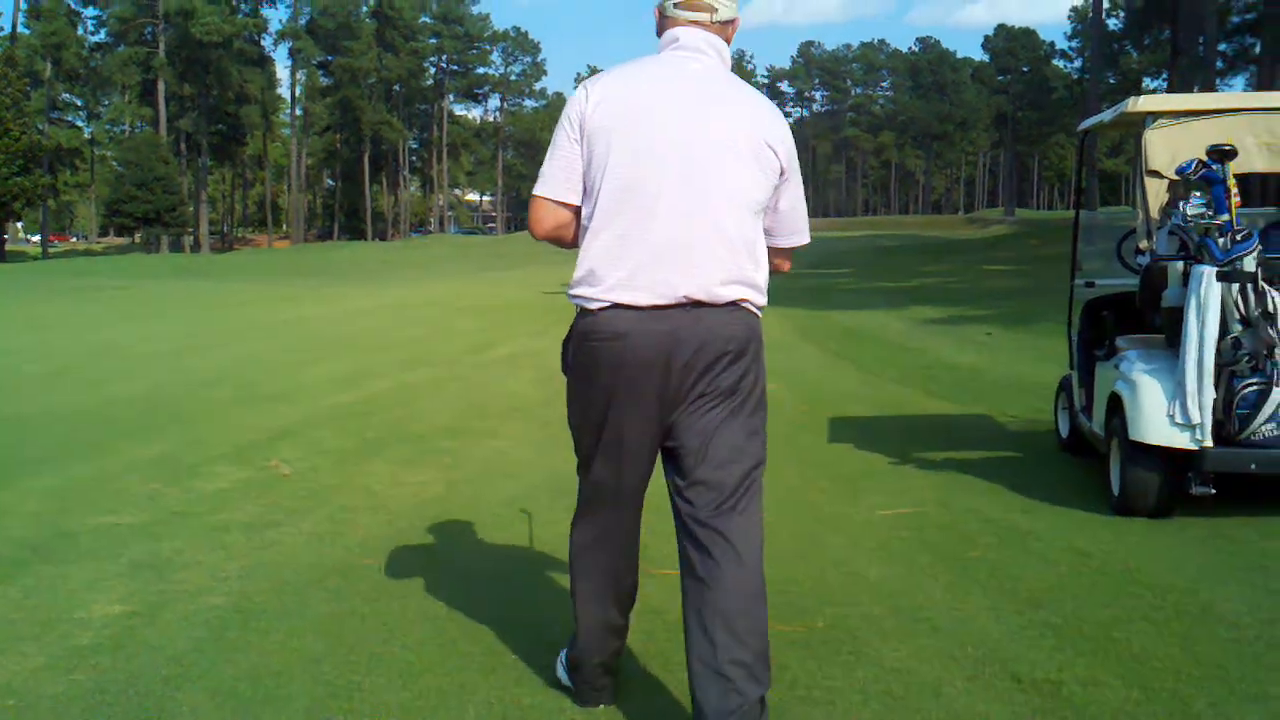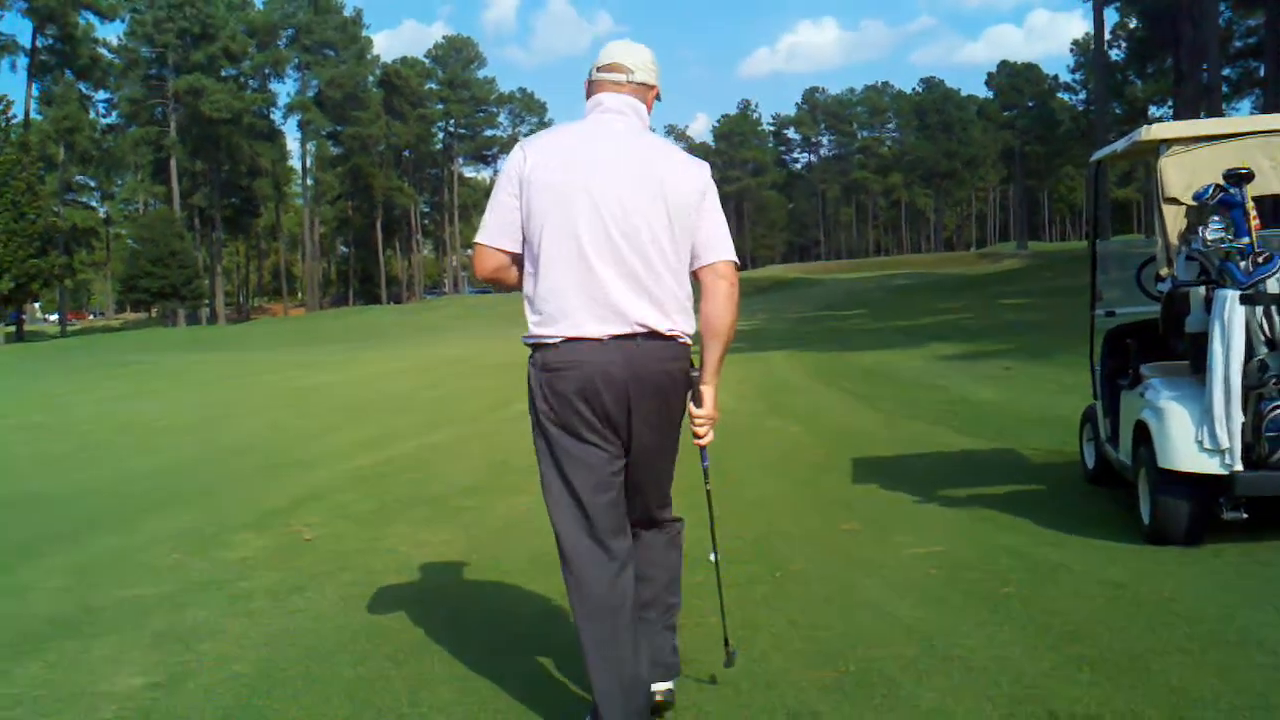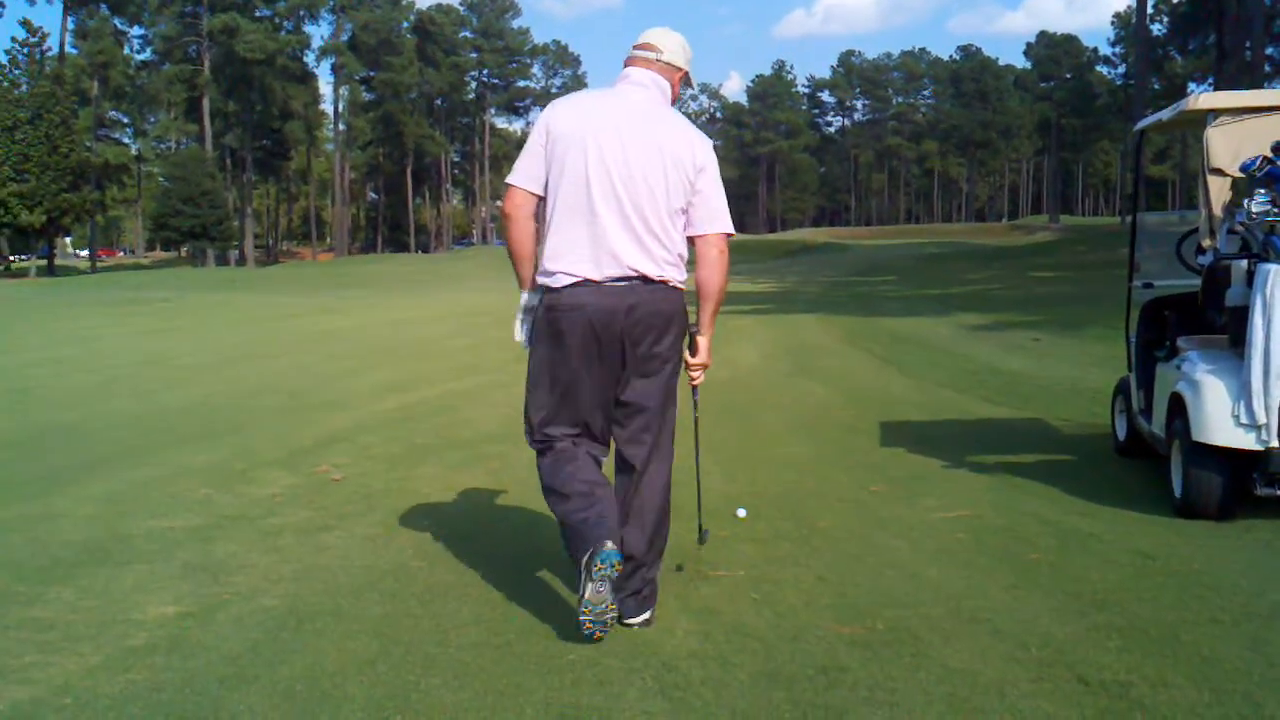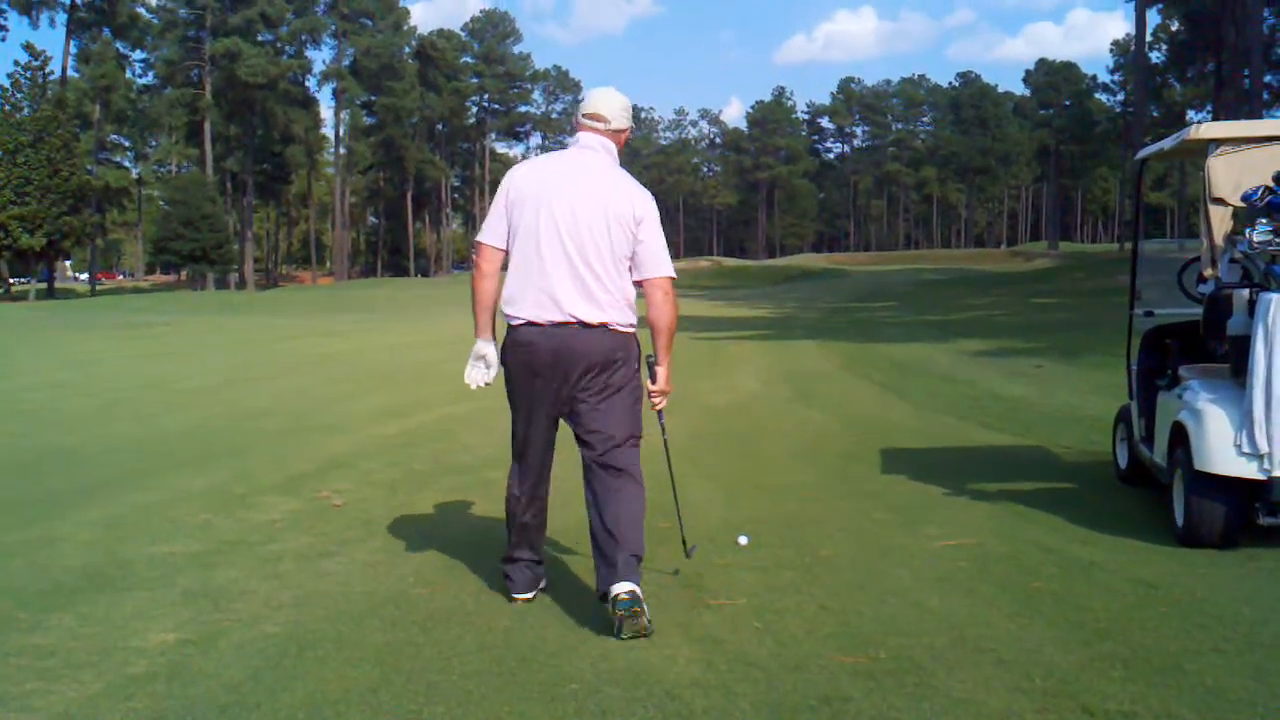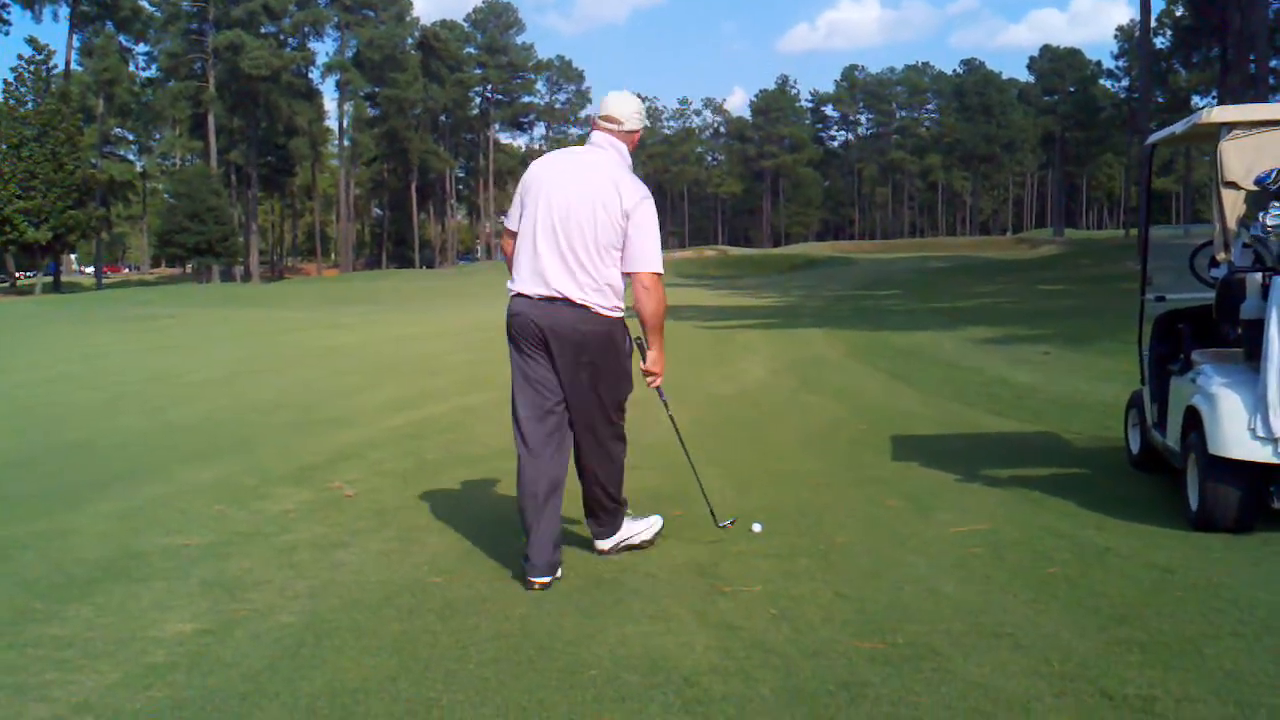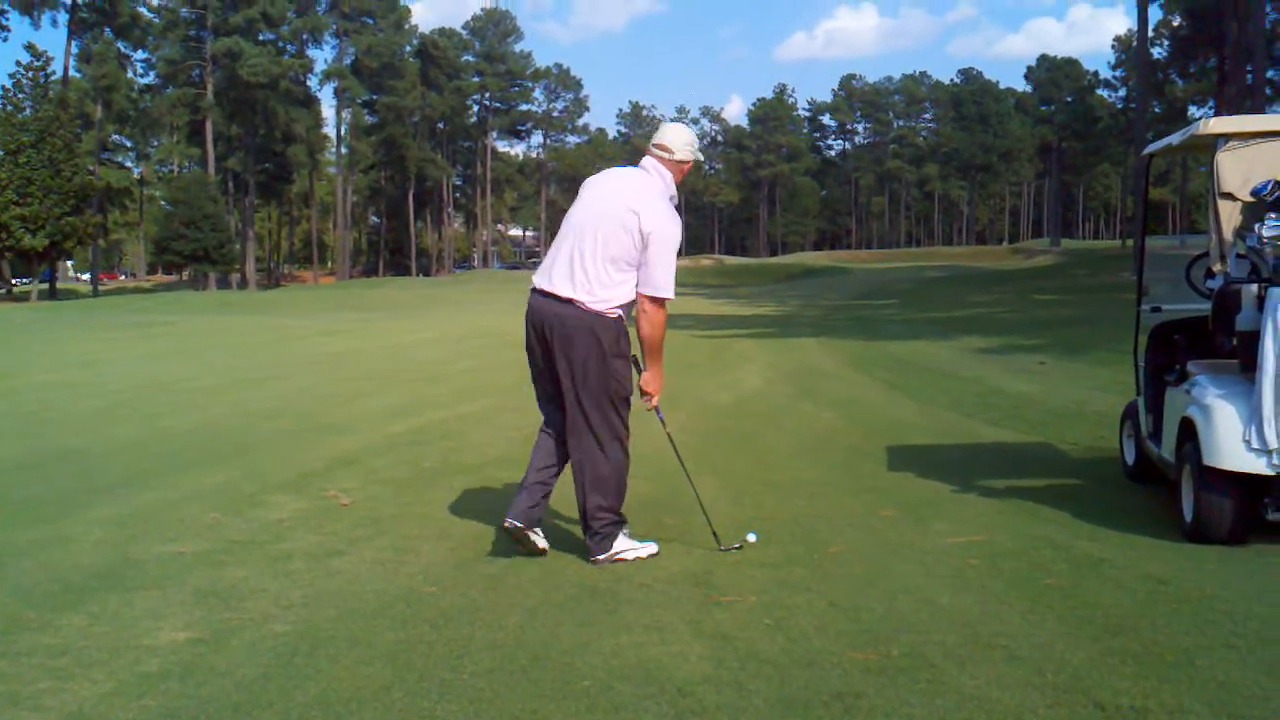
dt=0.5s
person 1, frame 1
left shoulder: (598, 95)
right shoulder: (765, 118)
left elbow: (548, 222)
right elbow: (780, 251)
left hip: (615, 332)
right hip: (724, 339)
left knee: (605, 508)
right knee: (723, 531)
person 1, frame 2
left shoulder: (533, 154)
right shoulder: (685, 166)
left elbow: (489, 265)
right elbow: (720, 281)
right wrist: (710, 382)
left hip: (568, 364)
right hip: (660, 362)
left knee: (593, 538)
right knee: (651, 518)
person 1, frame 3
left shoulder: (563, 113)
right shoulder: (691, 140)
left elbow: (516, 208)
right elbow: (713, 249)
left wrist: (529, 290)
right wrist: (704, 335)
left hip: (572, 301)
right hip: (656, 307)
left knee: (563, 439)
right knee: (646, 453)
left ankle: (599, 551)
right ankle: (636, 593)
person 1, frame 4
left shoulder: (522, 175)
right shoulder: (634, 193)
left elbow: (486, 262)
right elbow: (659, 290)
left wrist: (484, 338)
right wrist: (663, 364)
left hip: (530, 340)
right hip: (605, 345)
left knee: (530, 461)
right knee: (616, 466)
left ankle: (523, 572)
right ankle: (623, 580)
person 1, frame 5
left shoulder: (542, 166)
right shoulder: (633, 191)
left elbow: (509, 242)
right elbow: (646, 282)
right wrist: (655, 347)
left hip: (527, 314)
right hip: (592, 323)
left knee: (539, 437)
right knee: (600, 431)
left ankle: (541, 559)
right ankle: (609, 526)
person 1, frame 6
left shoulder: (602, 179)
right shoulder: (663, 216)
right elbow: (649, 305)
right wrist: (654, 369)
left hip: (542, 305)
right hip: (590, 322)
left knee: (559, 420)
right knee: (601, 433)
left ankle: (526, 508)
right ankle: (605, 538)
